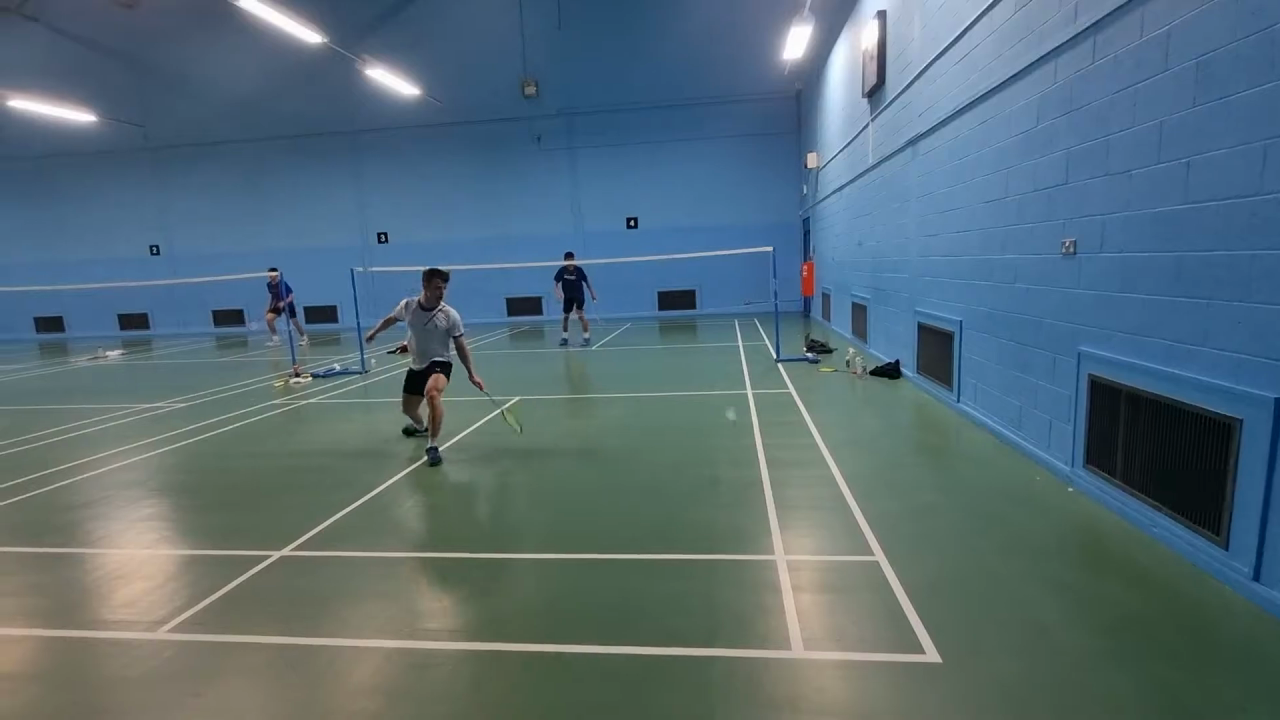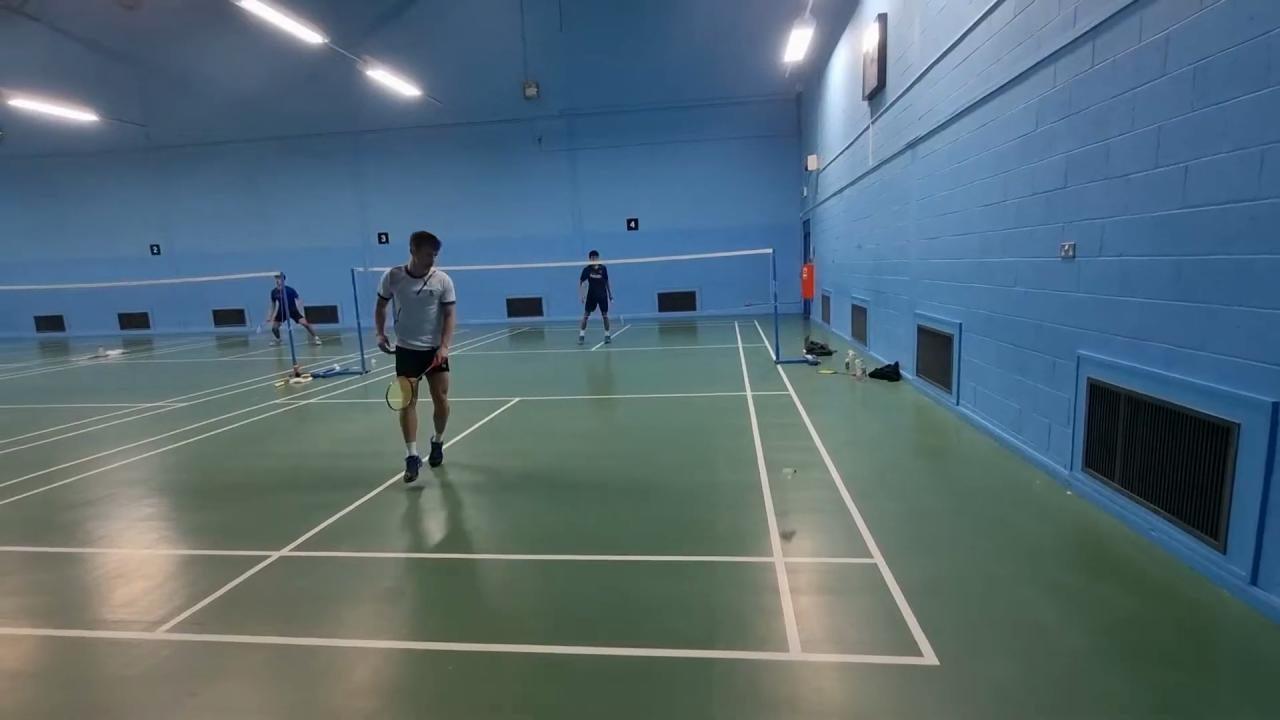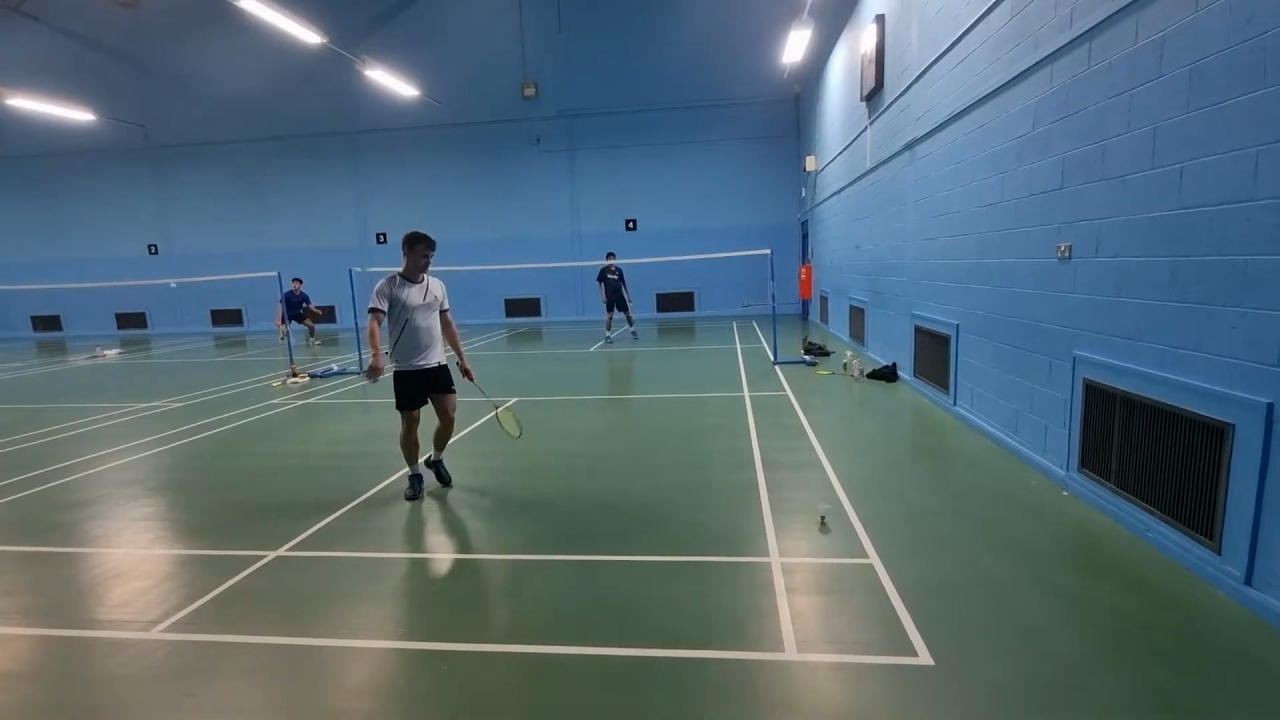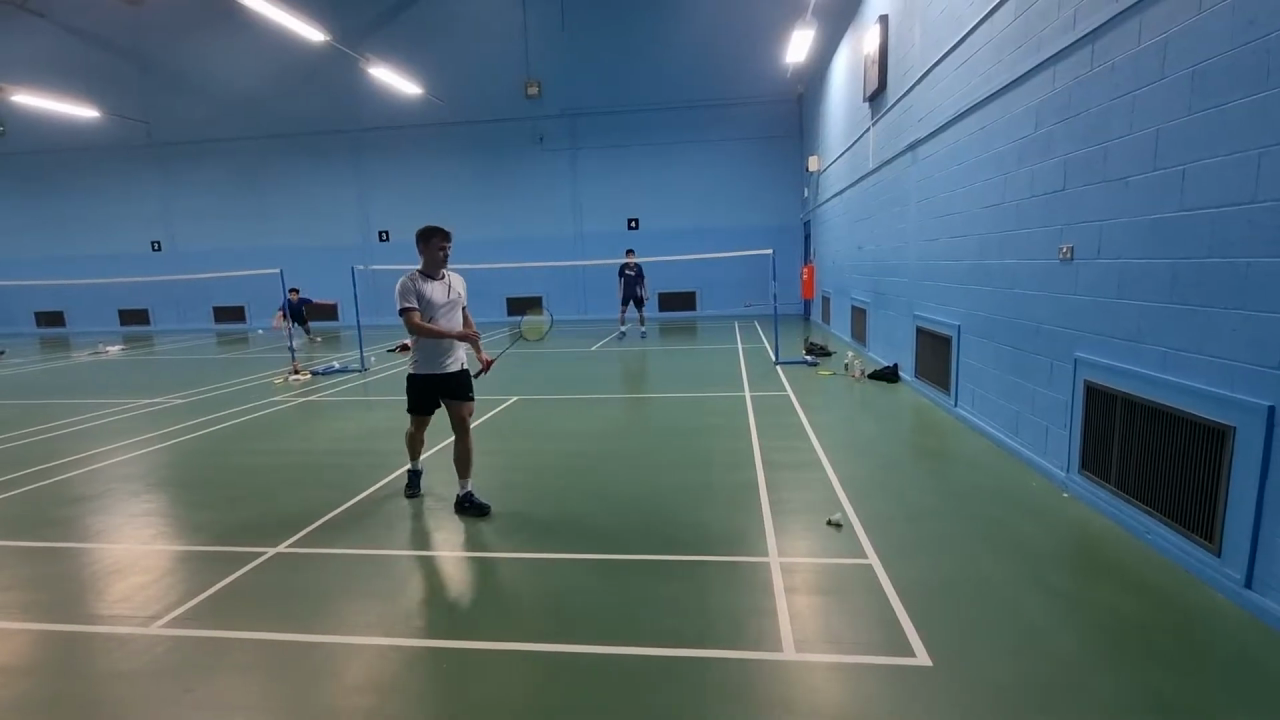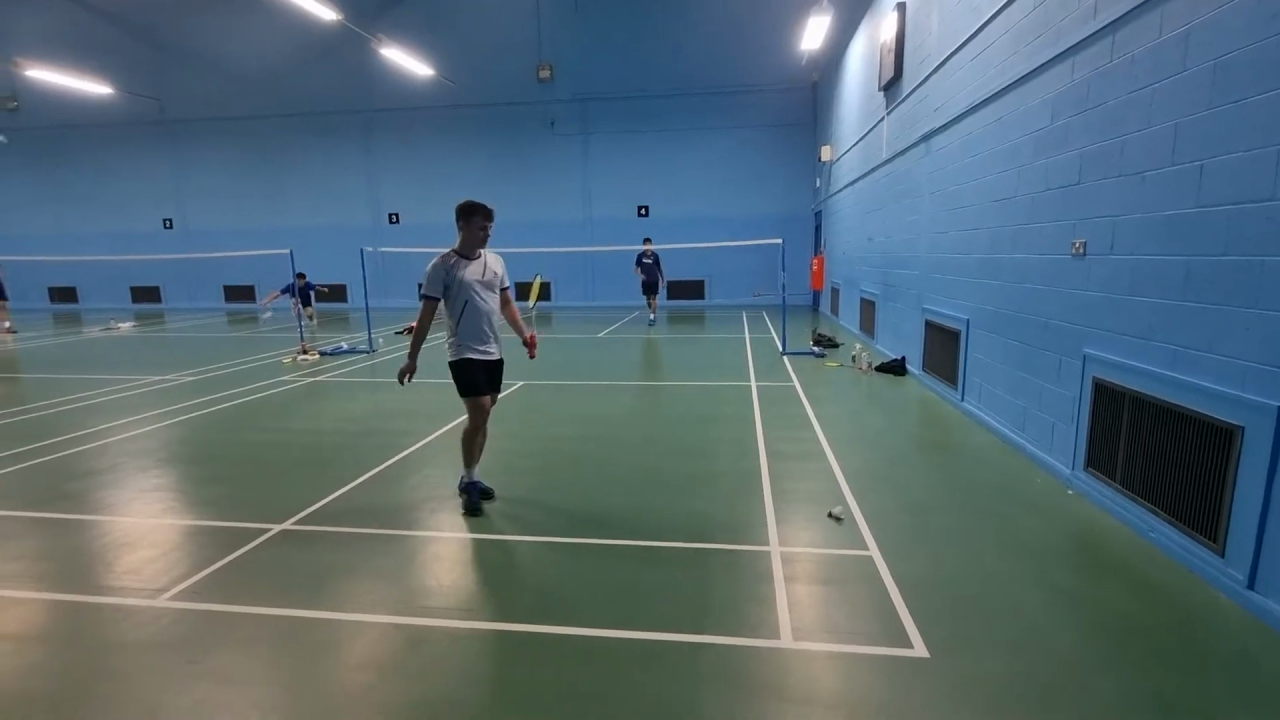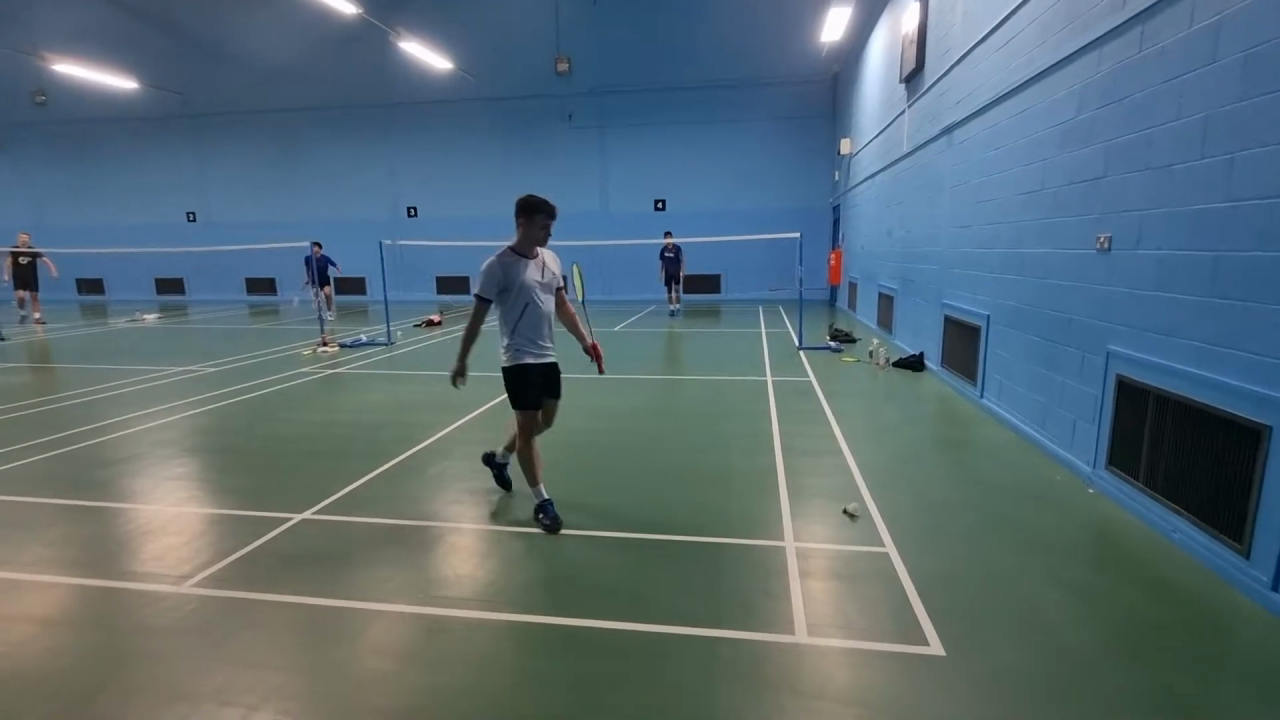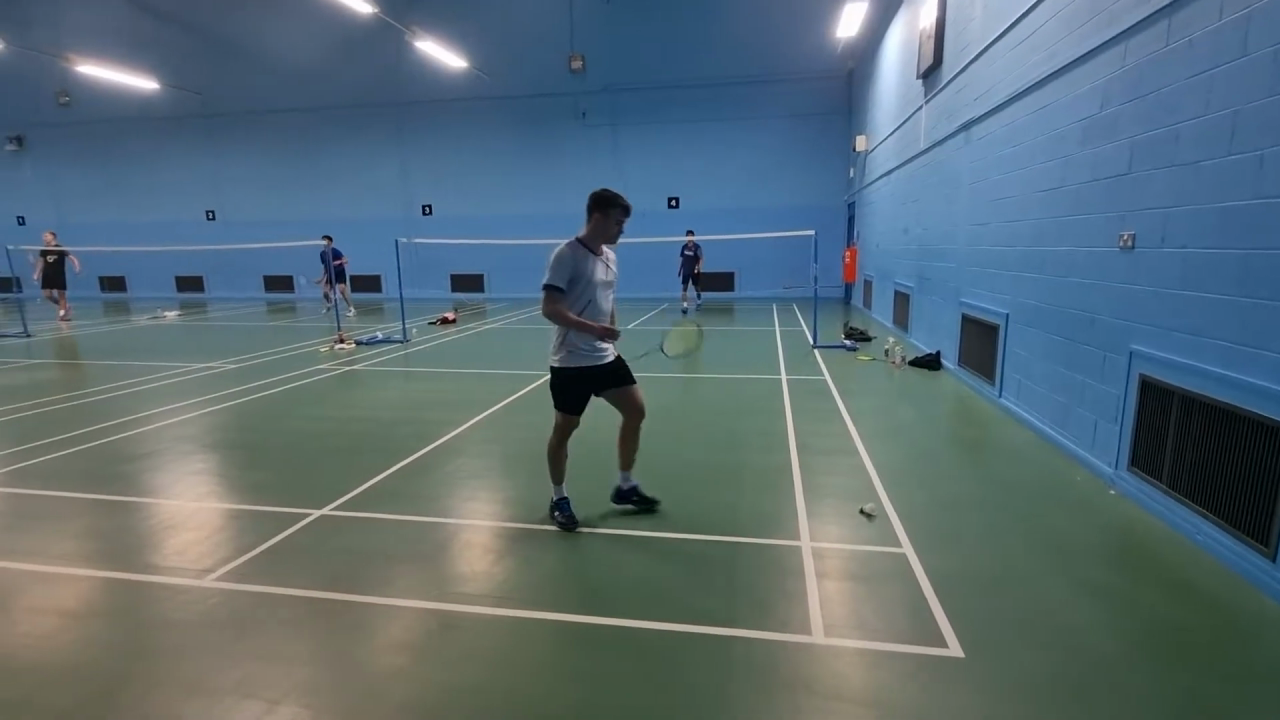
dt=0.3s
person 1, frame 1
left shoulder: (450, 315)
right shoulder: (407, 306)
left elbow: (461, 346)
right elbow: (392, 318)
left wrist: (472, 374)
right wrist: (374, 332)
left hip: (439, 363)
right hip: (416, 366)
left knee: (433, 392)
right knee: (408, 409)
left ankle: (433, 447)
right ankle: (420, 426)
person 1, frame 2
left shoulder: (443, 280)
right shoulder: (393, 276)
left elbow: (449, 316)
right elbow: (381, 305)
left wrist: (443, 347)
right wrist: (381, 332)
left hip: (435, 348)
right hip: (406, 348)
left knee: (440, 398)
right knee: (408, 398)
left ankle: (437, 442)
right ankle: (412, 458)
person 1, frame 3
left shoulder: (437, 286)
right shoulder: (387, 287)
left elbow: (447, 324)
right elbow: (374, 323)
left wrist: (462, 359)
right wrist: (376, 356)
left hip: (437, 365)
right hip: (406, 369)
left knee: (448, 418)
right knee: (410, 424)
left ankle: (436, 460)
right ankle: (415, 475)
person 1, frame 4
left shoulder: (457, 281)
right shoulder: (409, 284)
right elbow: (414, 325)
left wrist: (480, 352)
right wrist: (455, 335)
left hip: (456, 369)
right hip: (423, 372)
left knee: (463, 427)
right knee: (417, 427)
left ankle: (465, 494)
right ankle: (415, 470)
person 1, frame 5
left shoulder: (495, 261)
right shoulder: (441, 266)
left elbow: (507, 303)
right elbow: (426, 316)
left wrist: (524, 334)
right wrist: (412, 358)
left hip: (493, 354)
right hip: (465, 356)
left knee: (481, 418)
right knee: (479, 413)
left ankle: (469, 478)
right ankle: (469, 480)
person 1, frame 6
left shoulder: (552, 259)
right shoulder: (498, 265)
left elbow: (562, 306)
right elbow: (477, 317)
left wrist: (585, 340)
right wrist: (462, 360)
left hip: (548, 357)
right hip: (519, 361)
left knee: (544, 421)
right knee: (527, 426)
left ankle: (498, 457)
right ankle: (542, 501)
person 1, frame 7
left shoulder: (609, 257)
right shoulder: (566, 255)
right elbow: (550, 309)
left wrist: (612, 337)
right wrist: (591, 329)
left hip: (605, 357)
right hip: (571, 362)
left knee: (635, 411)
right knee: (565, 429)
left ankle: (625, 486)
right ankle: (559, 499)
